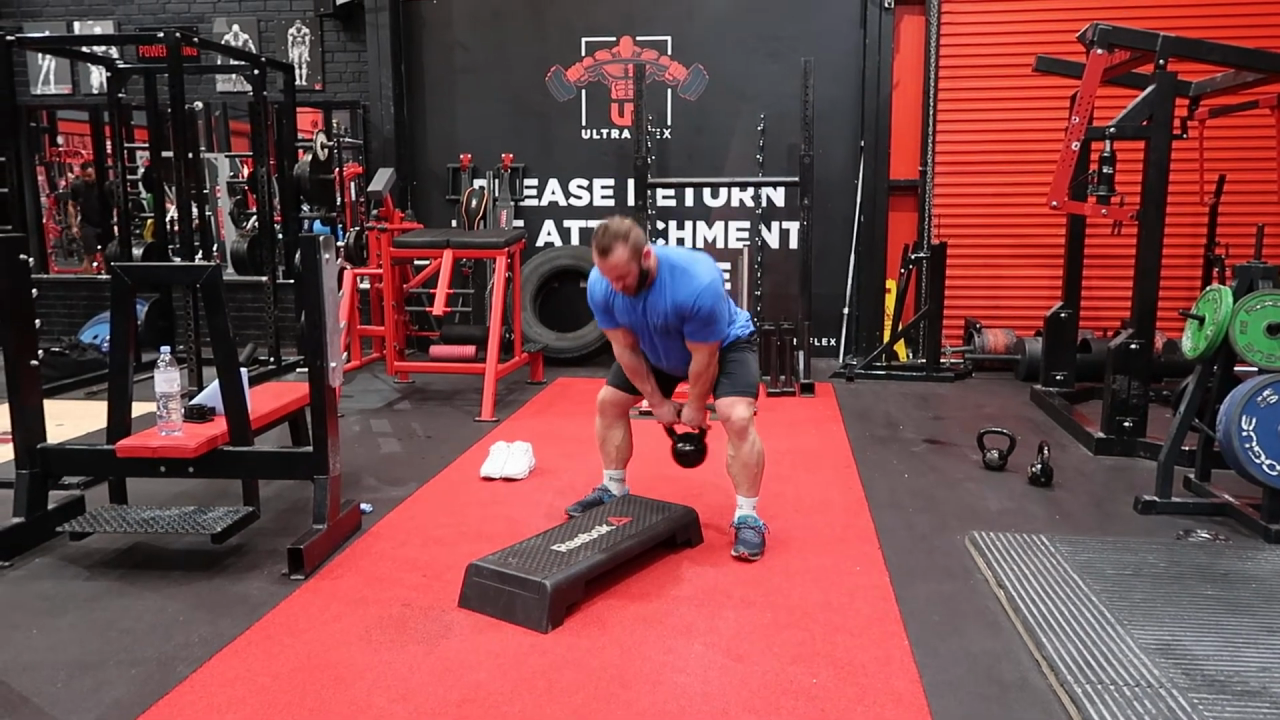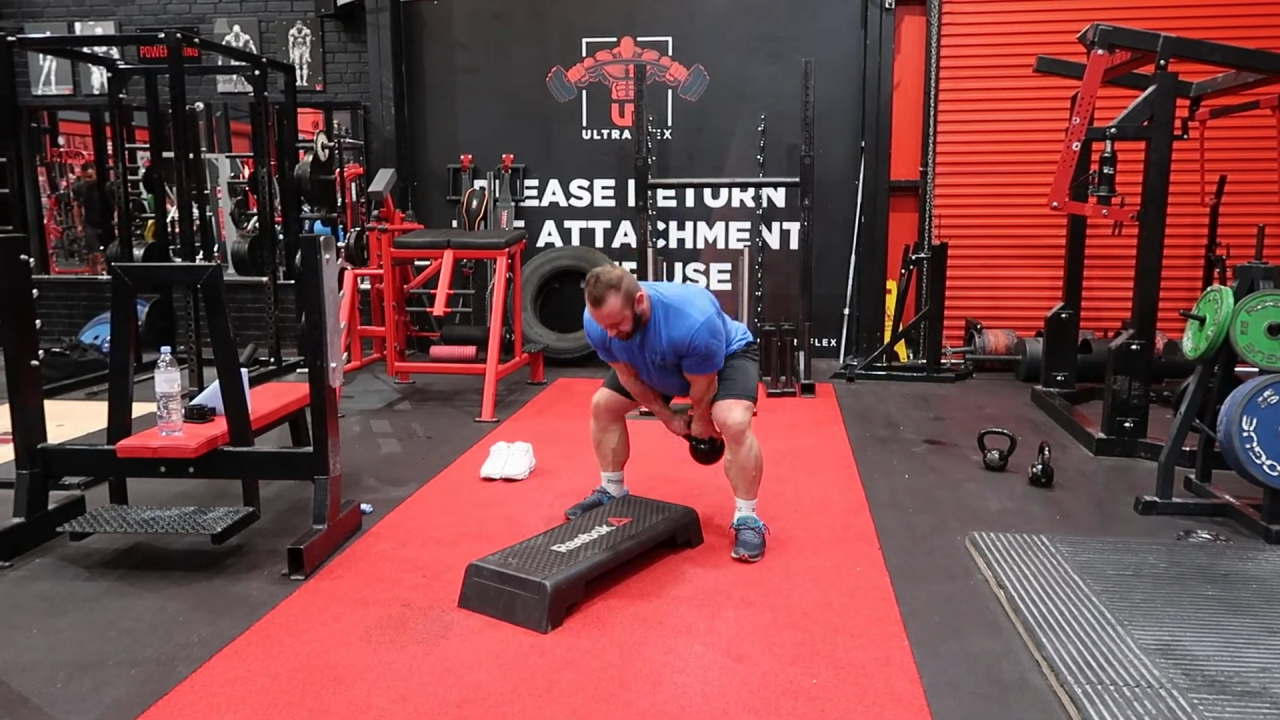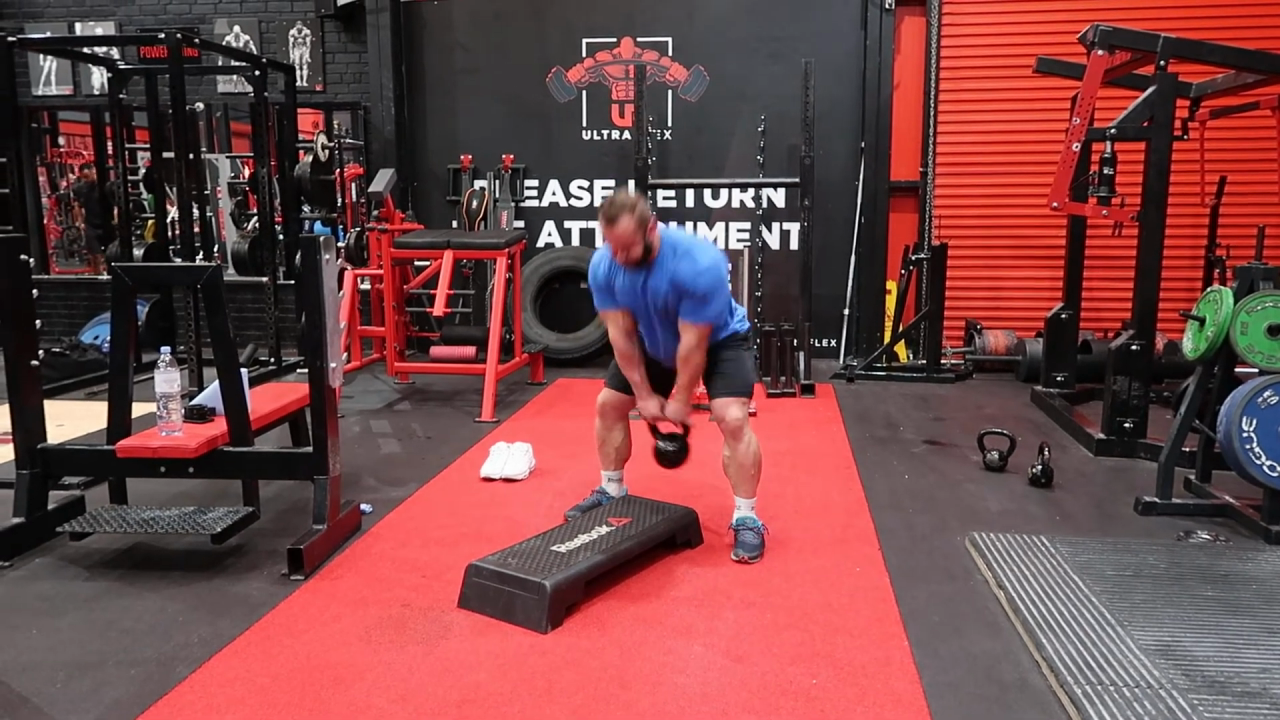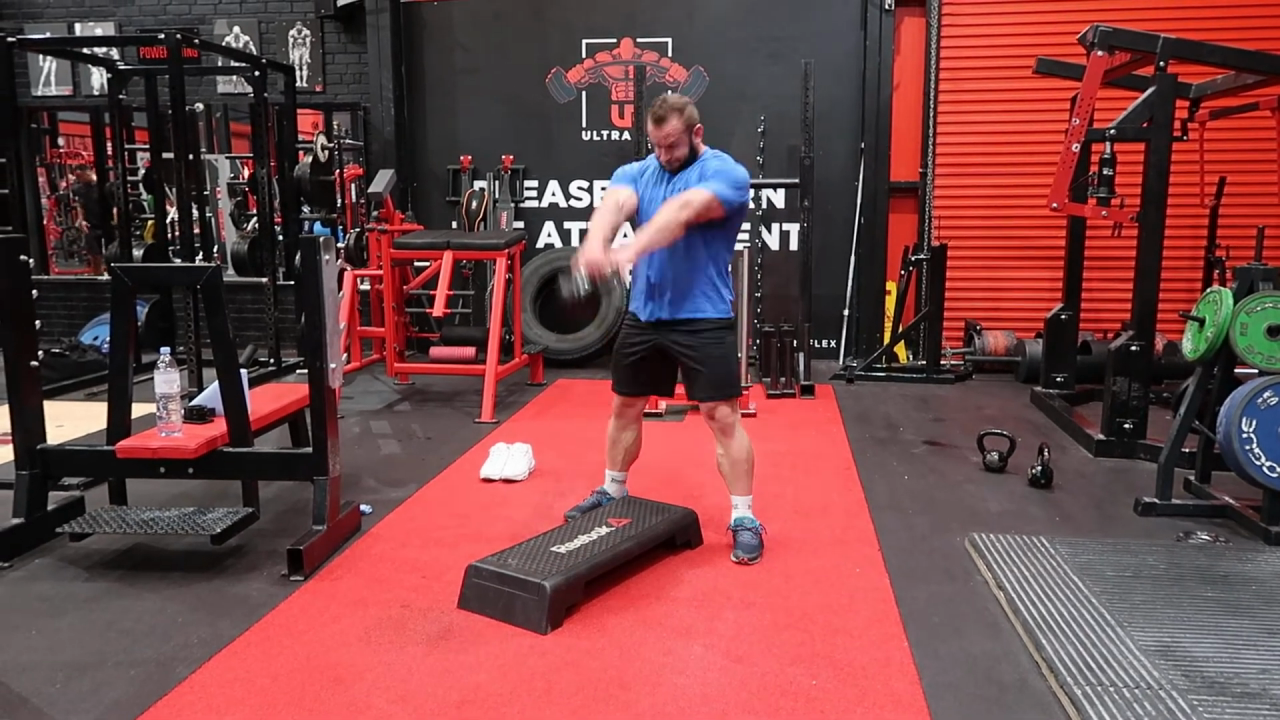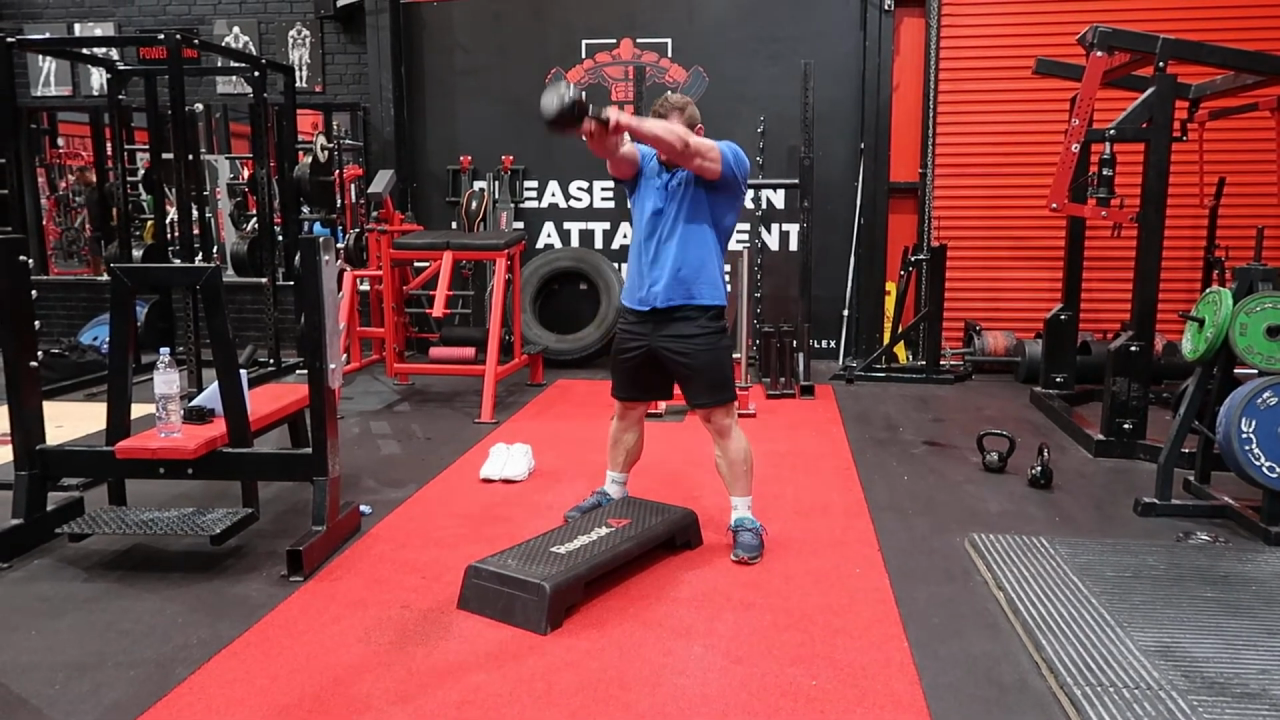
dt=0.2s
person 1, frame 1
left shoulder: (698, 283)
right shoulder: (600, 287)
left elbow: (704, 357)
right elbow: (626, 350)
left wrist: (695, 408)
right wrist: (658, 403)
left hip: (725, 342)
left knee: (737, 417)
right knee: (608, 401)
left ankle: (747, 517)
right ankle: (613, 489)
person 1, frame 2
left shoulder: (693, 320)
right shoulder: (596, 322)
left elbow: (704, 385)
right elbow: (629, 377)
left wrist: (699, 420)
right wrist: (665, 414)
left hip: (723, 355)
left knee: (734, 422)
right knee: (603, 407)
left ankle: (748, 519)
right ankle: (610, 492)
person 1, frame 3
left shoulder: (700, 263)
right shoulder: (604, 264)
left elbow: (693, 345)
right elbow: (621, 335)
left wrist: (679, 400)
right wrist: (644, 396)
left hip: (720, 339)
right hip: (655, 343)
left knee: (733, 417)
right knee: (607, 404)
left ankle: (746, 519)
right ankle: (611, 492)
person 1, frame 4
left shoulder: (728, 175)
right shoulder: (637, 172)
left elbow: (682, 214)
right elbow: (613, 204)
left wrist: (630, 252)
right wrist: (595, 246)
left hip: (705, 318)
right hip: (644, 314)
left knee: (722, 416)
right knee: (625, 407)
left ankle: (744, 517)
right ankle: (613, 491)
person 1, frame 5
left shoulder: (727, 165)
right shoulder: (641, 166)
left elbow: (684, 147)
right elbow: (616, 155)
left wrist: (629, 122)
right wrist: (601, 133)
left hip: (696, 317)
right hip: (636, 314)
left knee: (719, 418)
right knee: (627, 410)
left ankle: (744, 518)
right ankle: (613, 493)
